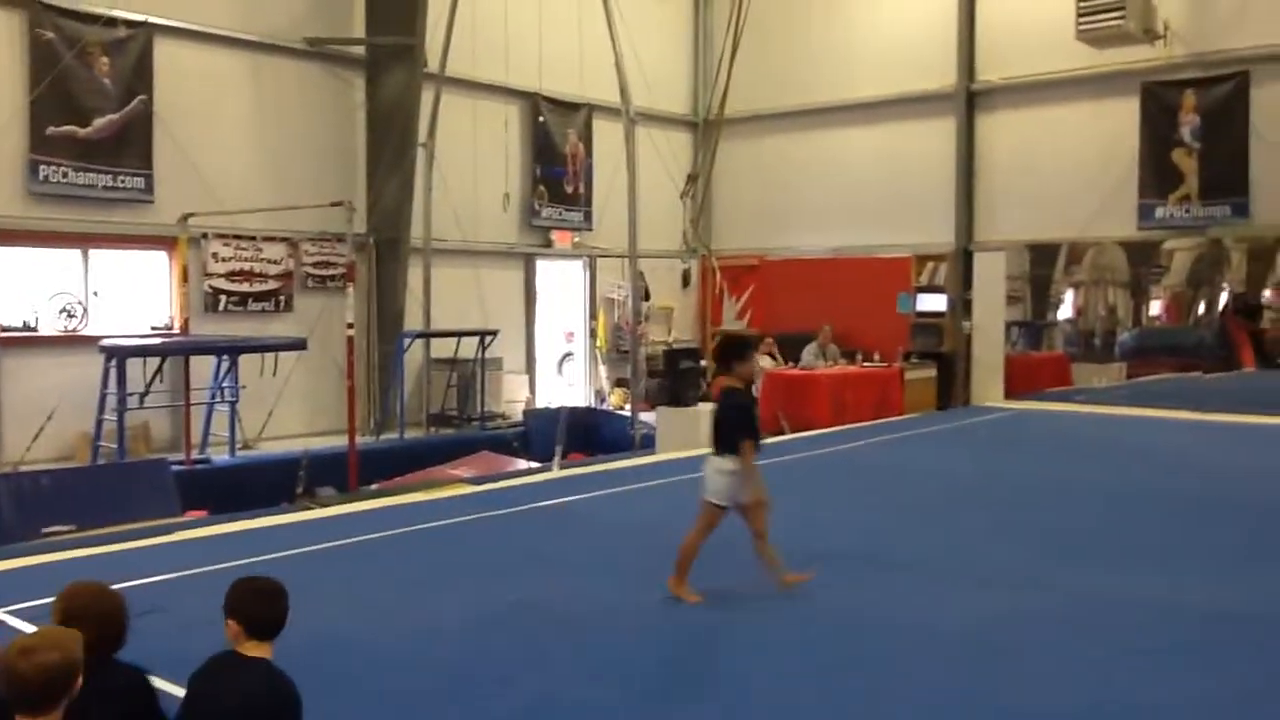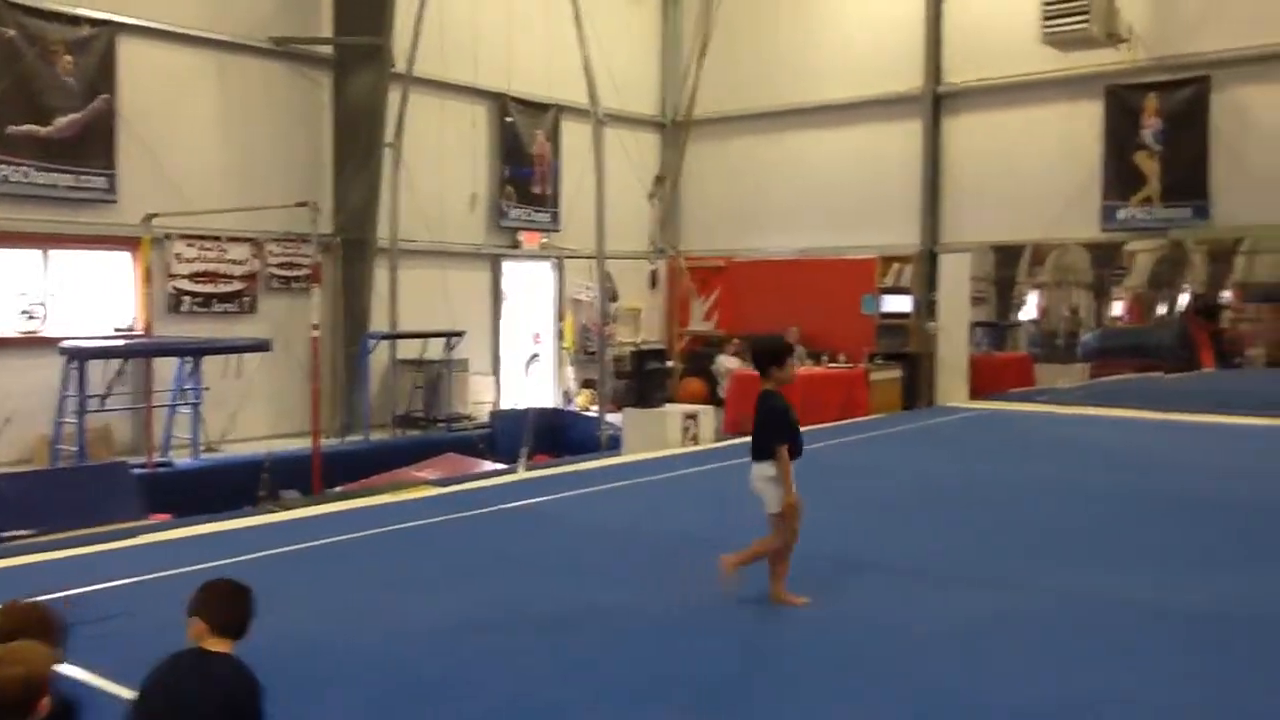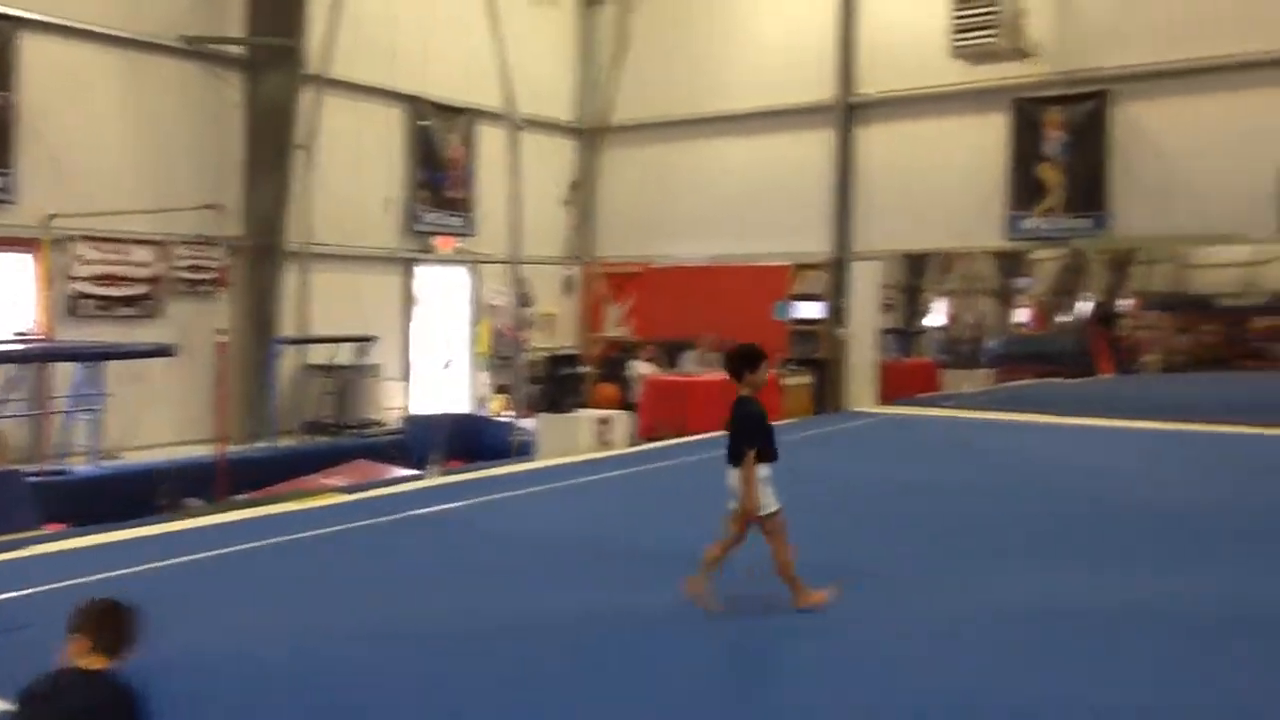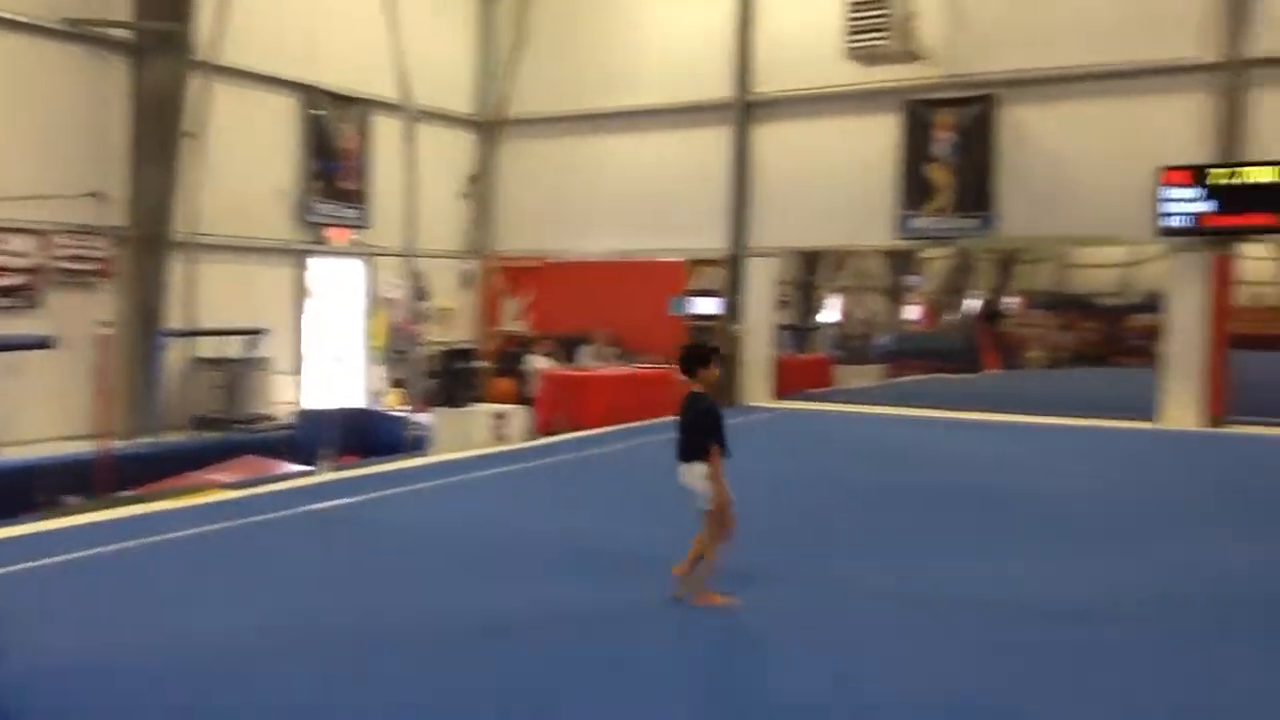
dt=0.2s
person 1, frame 1
left shoulder: (727, 395)
right shoulder: (739, 401)
right elbow: (745, 447)
right wrist: (755, 487)
left hip: (731, 467)
right hip: (727, 470)
left knee: (759, 526)
right knee: (703, 529)
left ankle: (781, 575)
right ankle: (678, 583)
person 1, frame 2
left shoulder: (767, 399)
right shoulder: (776, 405)
right elbow: (781, 452)
right wrist: (789, 492)
left hip: (773, 473)
right hip: (773, 476)
left knee: (787, 535)
right knee: (783, 538)
left ankle: (779, 590)
right ankle: (733, 561)
person 1, frame 3
left shoulder: (741, 405)
right shoulder: (750, 411)
right elbow: (749, 456)
right wrist: (749, 496)
left hip: (742, 478)
right hip: (753, 481)
left knee: (732, 537)
right knee: (780, 540)
left ankle: (698, 583)
right ankle: (802, 596)
person 1, frame 4
left shoulder: (689, 402)
right shoulder: (707, 408)
right elbow: (713, 451)
right wrist: (722, 489)
left hip: (690, 469)
right hip: (703, 472)
left knee: (722, 527)
right knee: (715, 534)
left ankle: (685, 571)
right ankle: (701, 594)
